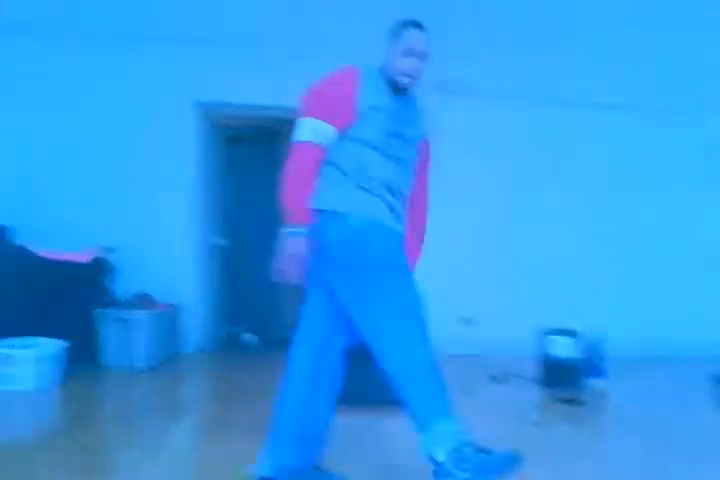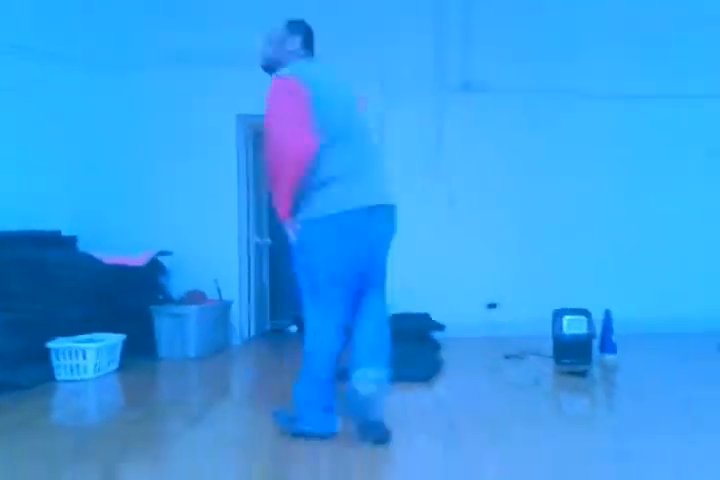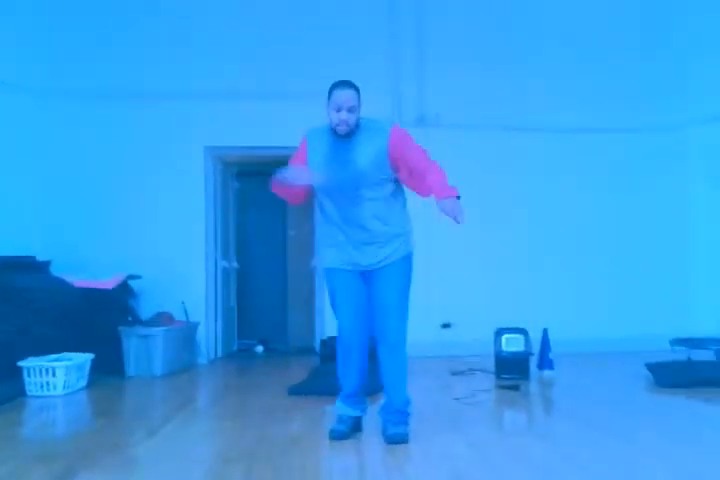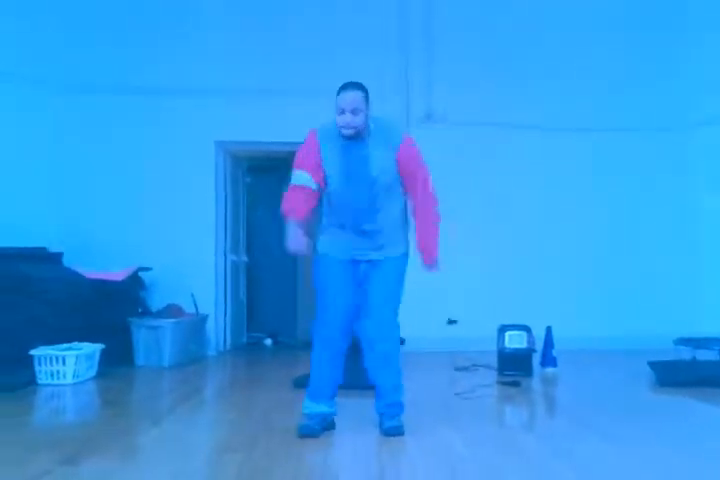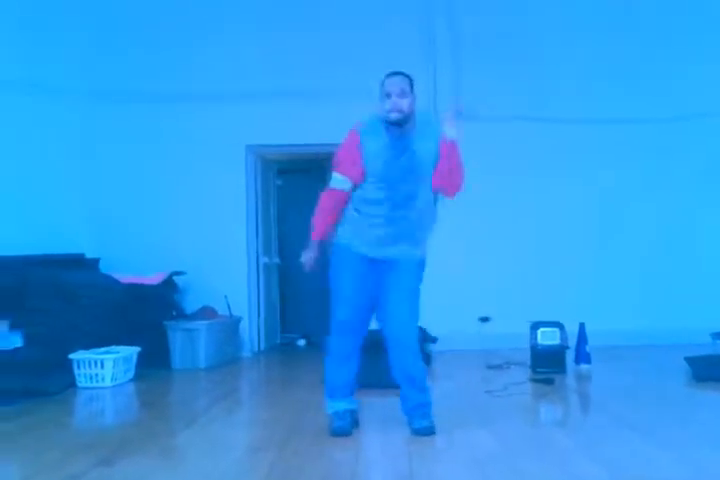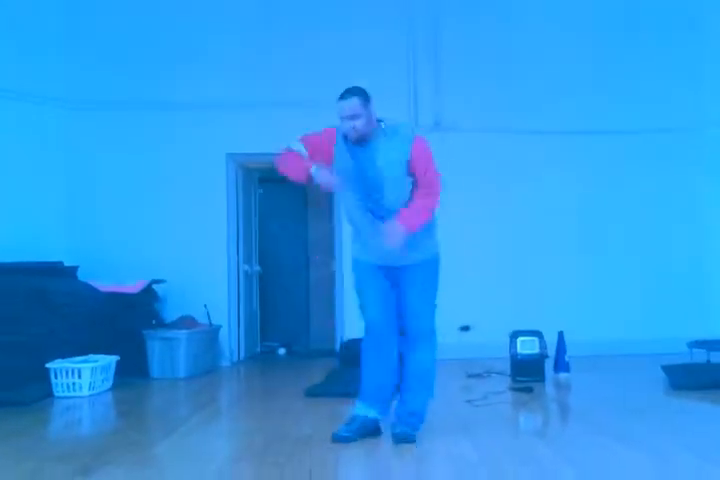
dt=0.4s
person 1, frame 1
left shoulder: (416, 124)
right shoulder: (349, 85)
left elbow: (413, 201)
right elbow: (307, 151)
left wrist: (406, 262)
right wrist: (296, 229)
left hip: (368, 230)
right hip: (348, 222)
left knee: (325, 338)
right knee: (396, 324)
person 1, frame 2
left shoulder: (287, 85)
right shoulder: (329, 84)
left elbow: (292, 153)
left wrist: (286, 212)
left hip: (328, 216)
right hip: (372, 210)
left knee: (326, 317)
right knee: (371, 305)
left ankle: (314, 416)
right ankle: (367, 395)
person 1, frame 3
left shoulder: (387, 136)
right shoulder: (312, 143)
left elbow: (423, 169)
right elbow: (294, 193)
left wrist: (445, 195)
right wrist: (290, 179)
left hip: (390, 255)
right hip: (343, 260)
left knee: (389, 334)
right knee: (351, 336)
left ankle: (396, 414)
right ankle: (350, 410)
person 1, frame 4
left shoulder: (397, 143)
right shoulder: (318, 141)
left elbow: (421, 197)
right elbow: (301, 189)
left wrist: (428, 249)
right wrist: (294, 223)
left hip: (384, 253)
right hip: (336, 251)
left knee: (380, 329)
right knee: (331, 327)
left ankle: (390, 409)
right ankle: (318, 409)
person 1, frame 5
left shoulder: (434, 134)
right shoulder: (362, 136)
left elbow: (449, 187)
right elbow: (336, 192)
left wrist: (451, 144)
right wrist: (315, 242)
left hip: (404, 255)
right hip: (354, 250)
left knee: (401, 333)
right knee: (346, 326)
left ankle: (418, 409)
right ankle: (341, 406)
person 1, frame 6
left shoulder: (407, 143)
right shoulder: (332, 141)
left elbow: (429, 192)
right elbow: (287, 159)
left wrist: (403, 224)
right wrist: (314, 171)
left hip: (417, 257)
right hip: (372, 259)
left knee: (419, 334)
right knee: (380, 333)
left ankle: (409, 417)
right ankle: (369, 414)
